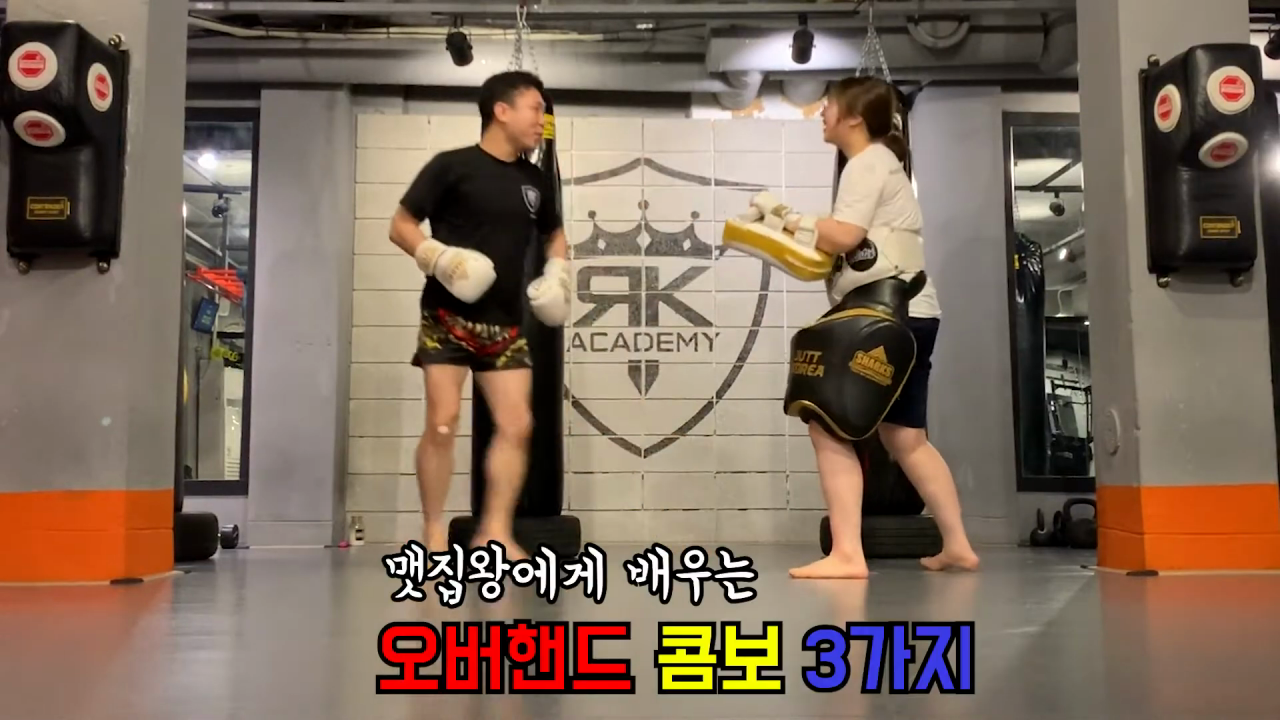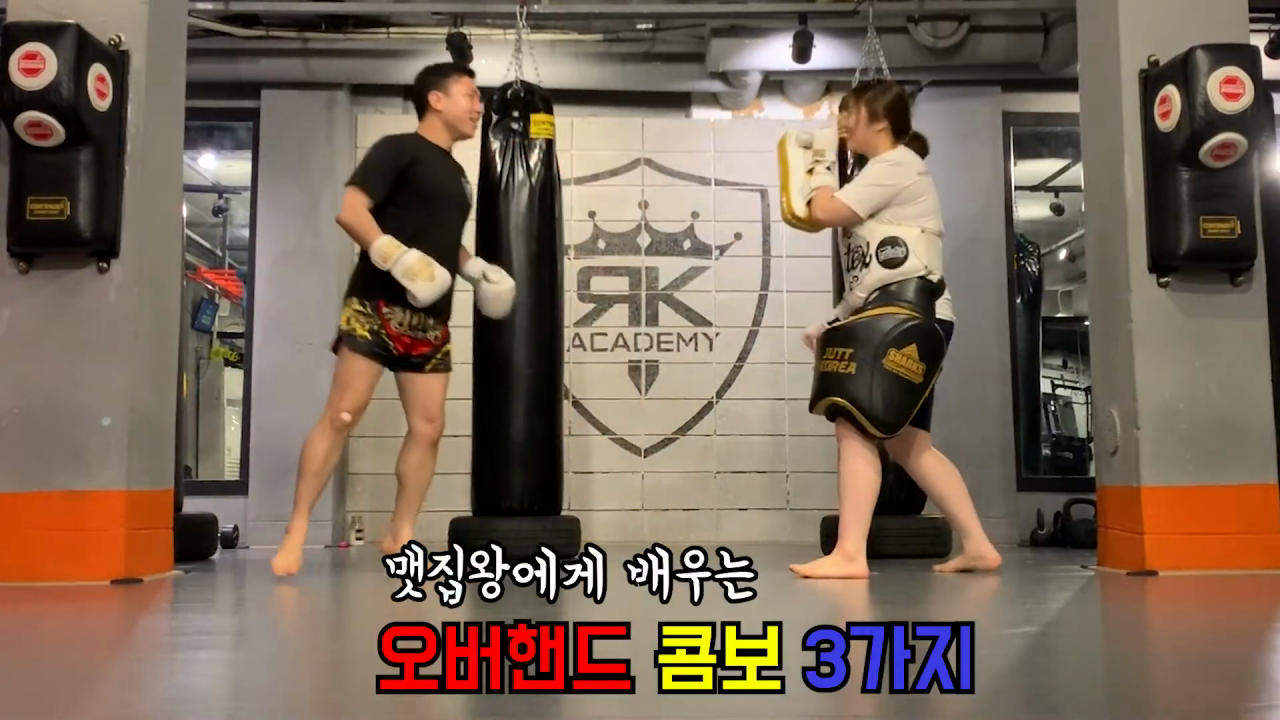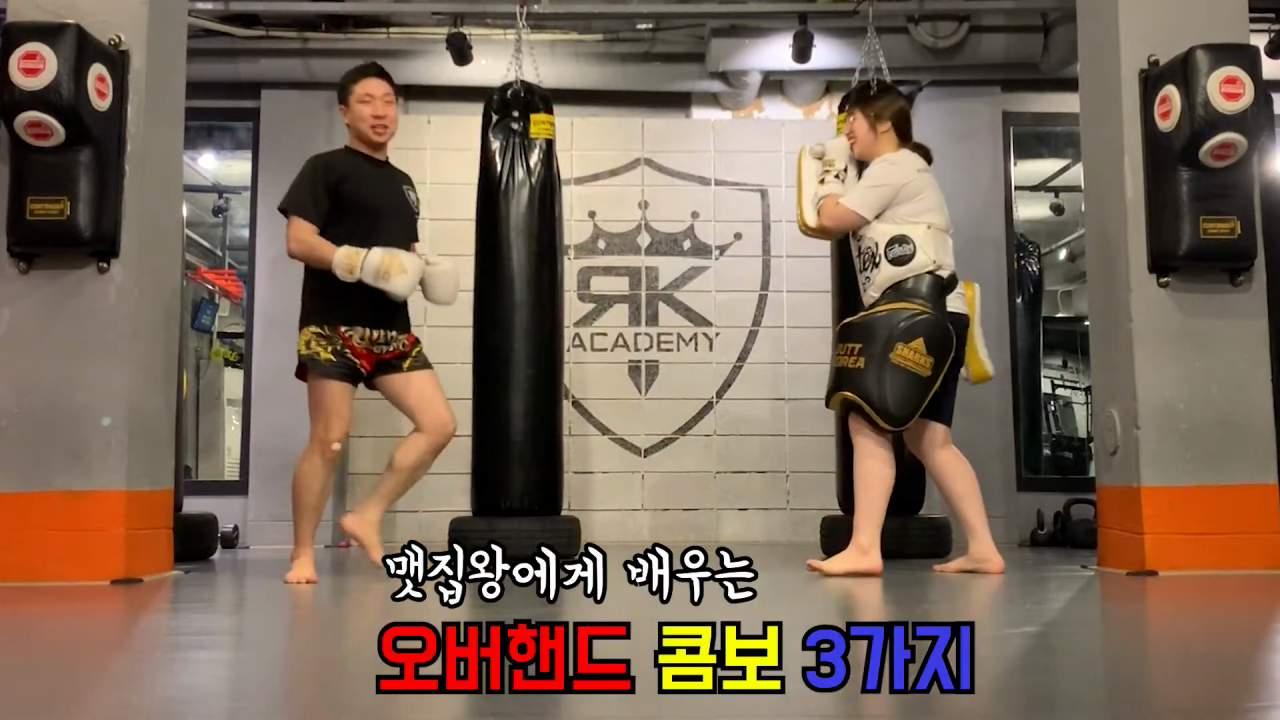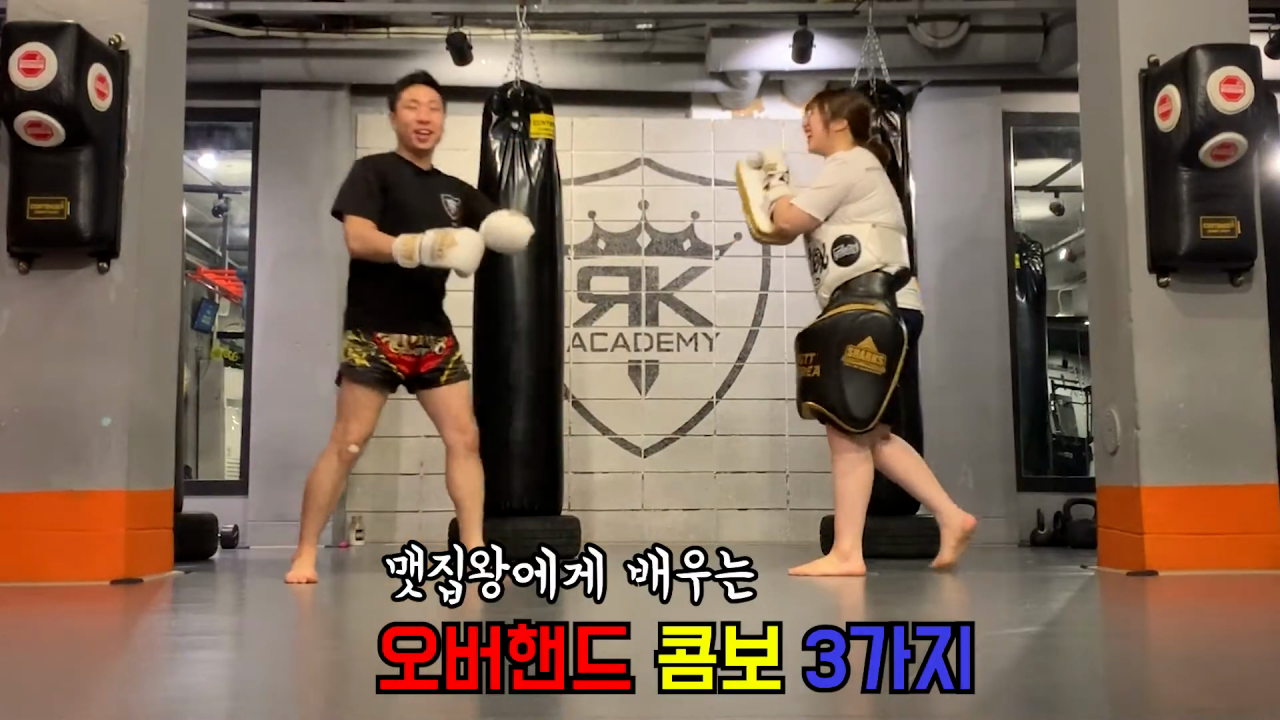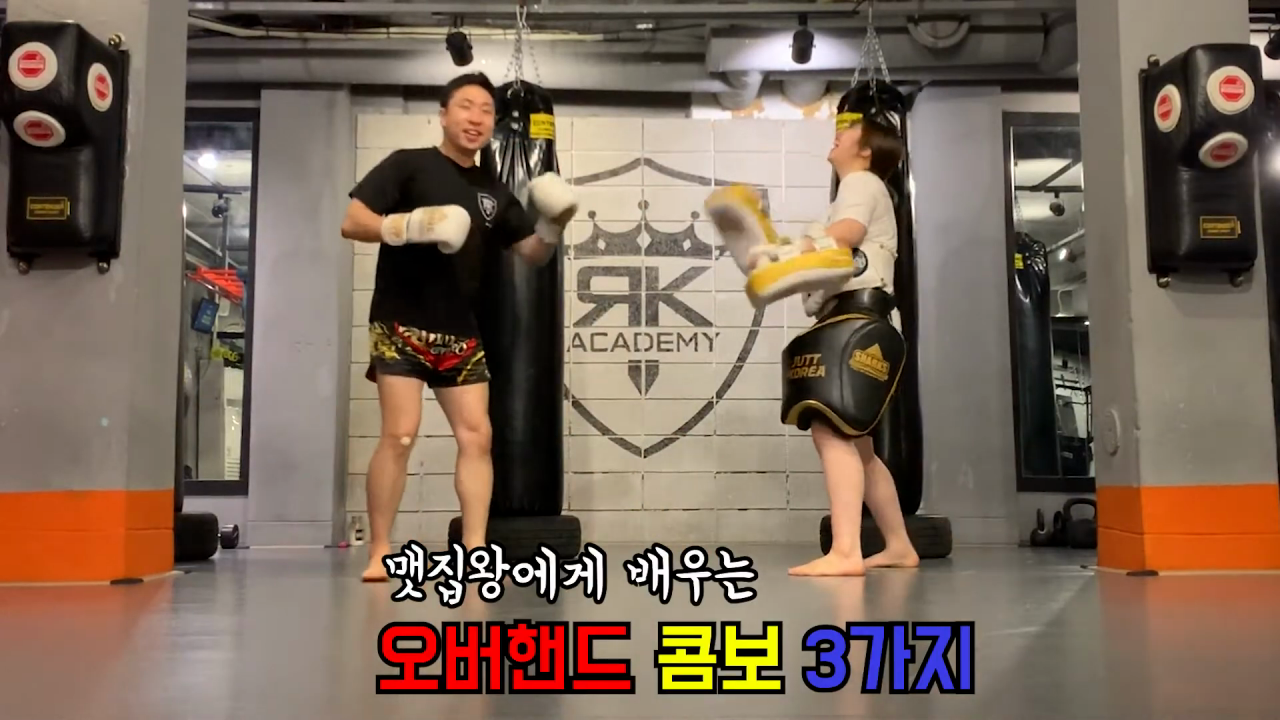
dt=0.4s
person 1, frame 1
left shoulder: (534, 180)
right shoulder: (452, 166)
left elbow: (555, 235)
right elbow: (399, 227)
left wrist: (556, 274)
right wrist: (441, 260)
left hip: (505, 323)
right hip: (448, 316)
left knee: (515, 426)
right knee: (442, 425)
left ankle: (496, 530)
right ankle: (433, 535)
person 1, frame 2
left shoulder: (455, 174)
right shoulder: (397, 150)
right elbow: (349, 210)
left wrist: (479, 270)
right wrist: (400, 259)
left hip: (429, 317)
right hip: (376, 305)
left knee: (428, 427)
right knee: (342, 414)
left ankle: (402, 536)
right ankle: (296, 534)
person 1, frame 3
left shoulder: (403, 182)
right shoulder: (325, 168)
right elbow: (297, 241)
left wrist: (427, 269)
right wrist: (367, 264)
left hip: (393, 330)
right hip: (333, 327)
left knee: (439, 423)
right knee: (328, 442)
left ankle: (368, 515)
right ankle: (303, 554)
person 1, frame 4
left shoulder: (455, 190)
right shoulder: (373, 171)
left elbow: (510, 235)
right elbow: (358, 238)
left wrist: (514, 232)
right wrist: (425, 248)
left hip: (433, 335)
right hip: (375, 332)
left knee: (464, 438)
right knee: (348, 443)
left ankle: (474, 552)
right ankle: (305, 553)
person 1, frame 5
left shoulder: (493, 191)
right shoulder: (407, 164)
left elbow: (534, 250)
right elbow: (351, 220)
left wrist: (555, 221)
right wrist: (411, 224)
left hip: (459, 332)
right hip: (399, 325)
left knee: (476, 435)
right knee: (399, 434)
left ankle: (474, 552)
right ankle: (381, 552)
person 2, frame 1
left shoulder: (867, 165)
right shoulder: (877, 162)
left elbow: (843, 236)
left wrist: (786, 220)
right hip: (901, 317)
left knee: (829, 427)
right knee: (905, 439)
left ankle: (846, 555)
right ankle: (956, 546)
person 2, frame 2
left shoulder: (894, 167)
right shoulder: (893, 170)
left elbow: (825, 211)
right elbow: (874, 268)
left wrist: (818, 163)
right wrist: (835, 319)
left knee: (856, 428)
right knee: (906, 441)
left ankle: (849, 555)
right ankle: (978, 546)
person 2, frame 3
left shoulder: (894, 167)
right shoulder: (903, 173)
left elbow: (832, 219)
left wrist: (832, 171)
left knee: (868, 422)
right knee: (928, 439)
left ankle: (864, 549)
right ankle: (982, 549)
person 2, frame 4
left shoulder: (848, 166)
right shoulder: (860, 171)
left elbow: (788, 223)
left wrist: (772, 184)
right wrist: (827, 329)
left hip: (872, 312)
right hip: (878, 313)
left knee: (846, 430)
right knee: (870, 433)
left ankle: (846, 553)
right ankle: (951, 518)
person 2, frame 5
left shoulder: (862, 184)
right shoulder: (846, 198)
left elbow: (843, 236)
right elbow: (818, 248)
left knee: (833, 433)
right knee: (853, 442)
left ankle: (845, 553)
right ankle: (899, 546)
